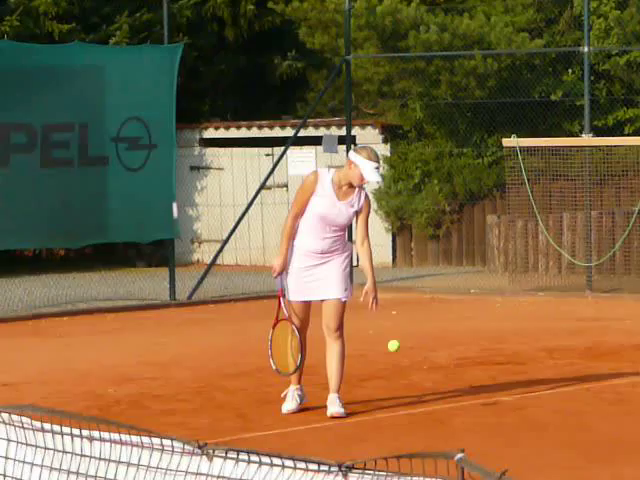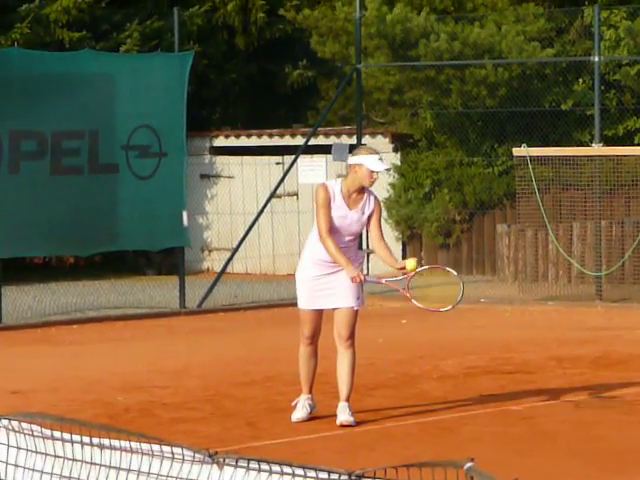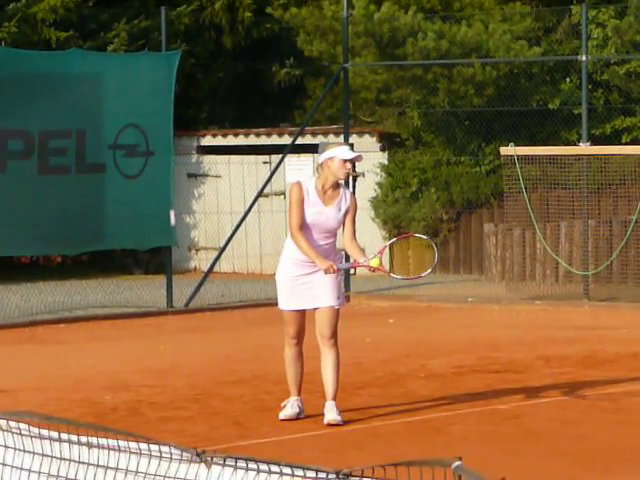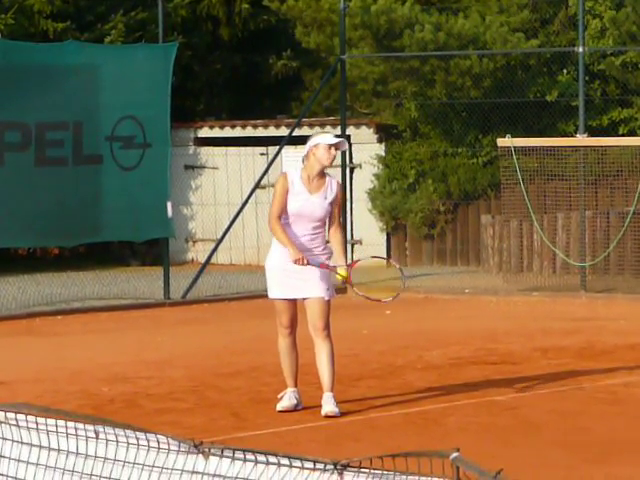
dt=1s
person 1, frame 1
left shoulder: (363, 199)
right shoulder: (316, 179)
left elbow: (362, 241)
right elbow: (293, 217)
left wrist: (370, 282)
right wrist: (282, 255)
left hip: (334, 262)
right hip: (301, 259)
left knee: (333, 331)
right knee: (297, 329)
left ankle: (334, 397)
right ankle: (295, 390)
person 1, frame 2
left shoulder: (373, 203)
right shoulder: (326, 190)
left elbow: (377, 242)
right elbow: (325, 235)
left wrist: (398, 265)
right wrist: (348, 266)
left hip: (348, 271)
right hip: (314, 268)
left knee: (345, 339)
right knee: (308, 338)
left ankle: (344, 405)
right ankle: (306, 399)
person 1, frame 3
left shoulder: (348, 199)
right shoulder: (300, 189)
left elbow: (349, 239)
right elbow: (296, 231)
left wrist: (366, 260)
right wrist: (318, 259)
left hip: (327, 272)
right hip: (294, 269)
left knee: (328, 339)
right knee: (293, 339)
left ankle: (331, 405)
right ankle: (294, 400)
person 1, frame 4
left shoulder: (334, 187)
right shoulder: (287, 180)
left elbow: (335, 228)
right elbow: (275, 220)
left wrist: (343, 262)
right wrist: (292, 248)
left hip: (316, 264)
right hip: (283, 261)
left knee: (321, 331)
right knee: (286, 330)
left ankle: (328, 397)
right ankle: (291, 392)
